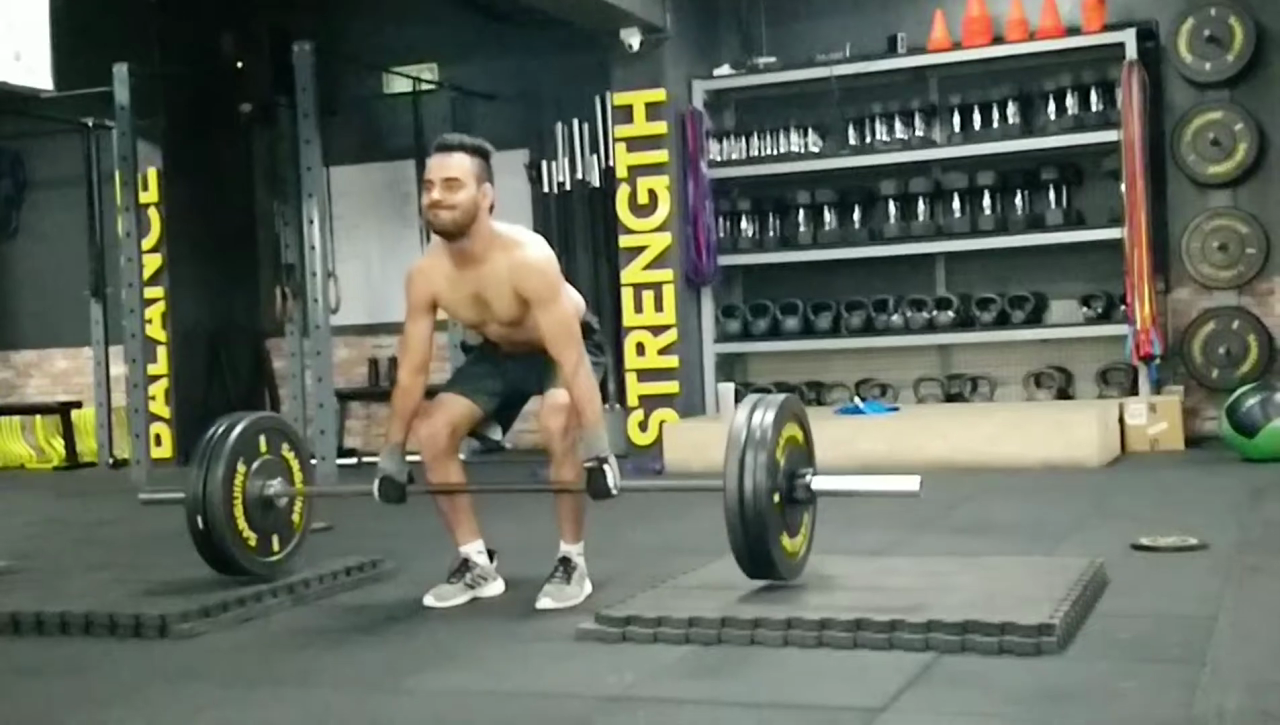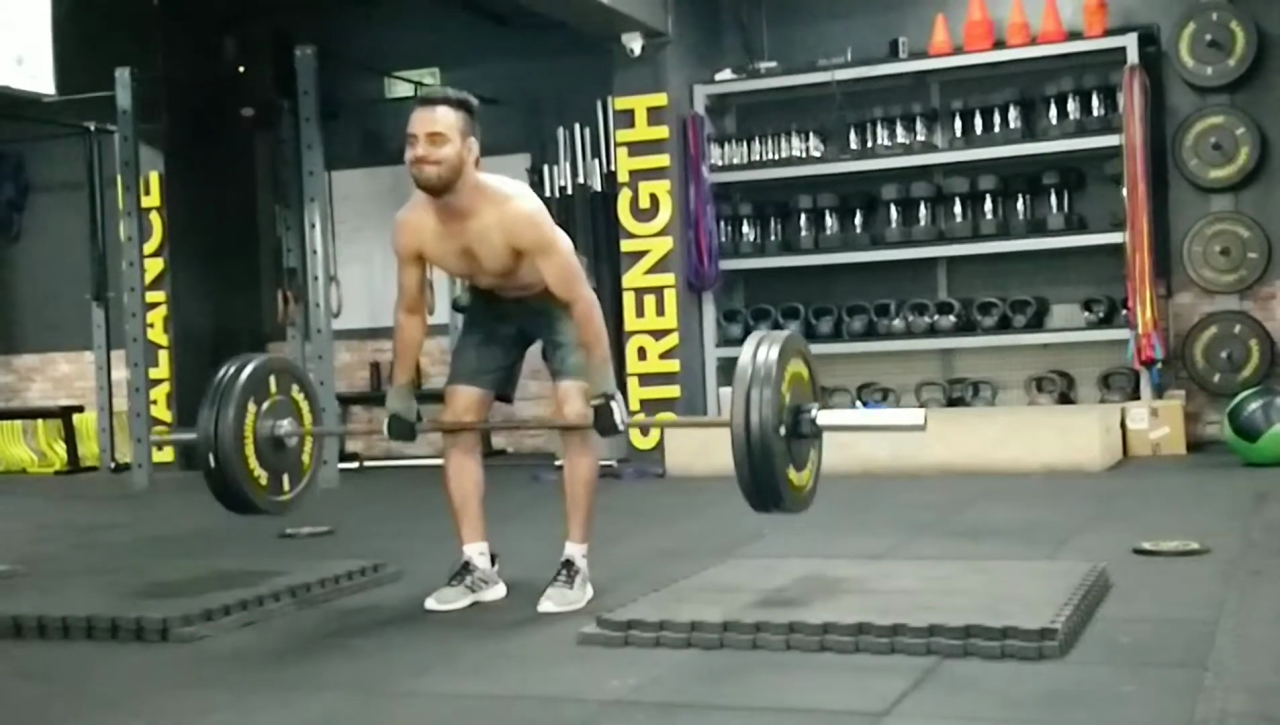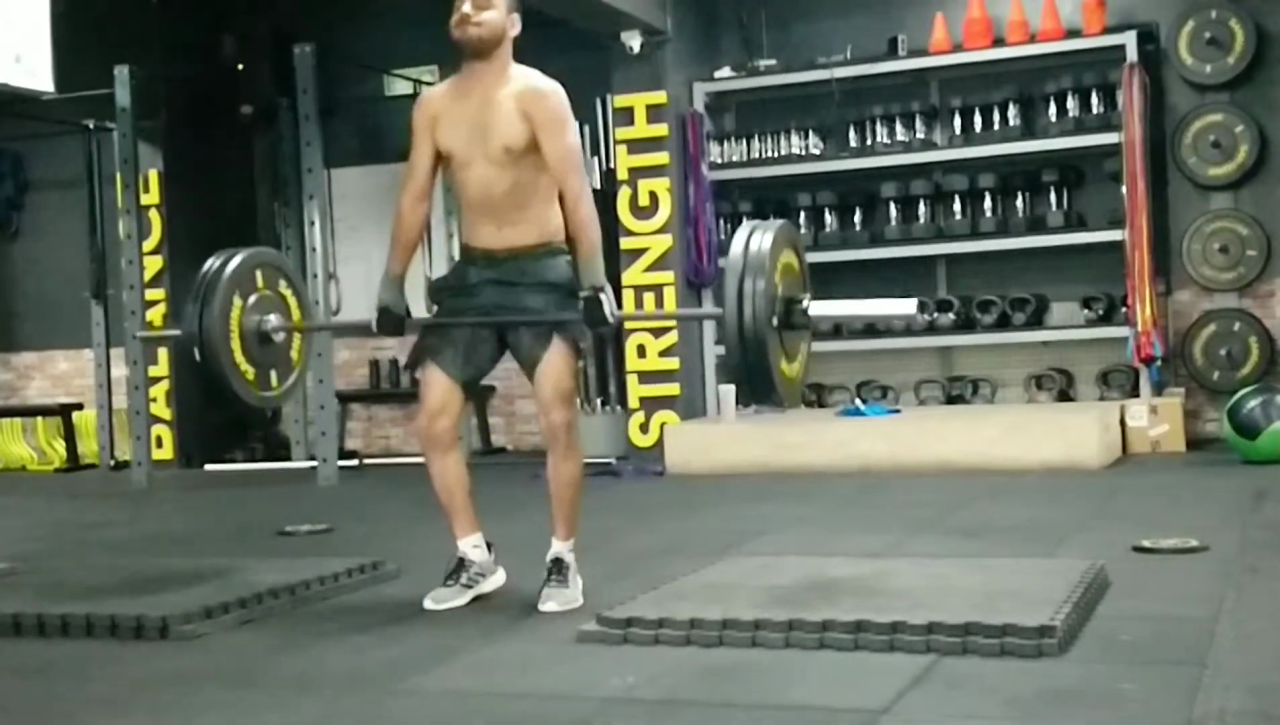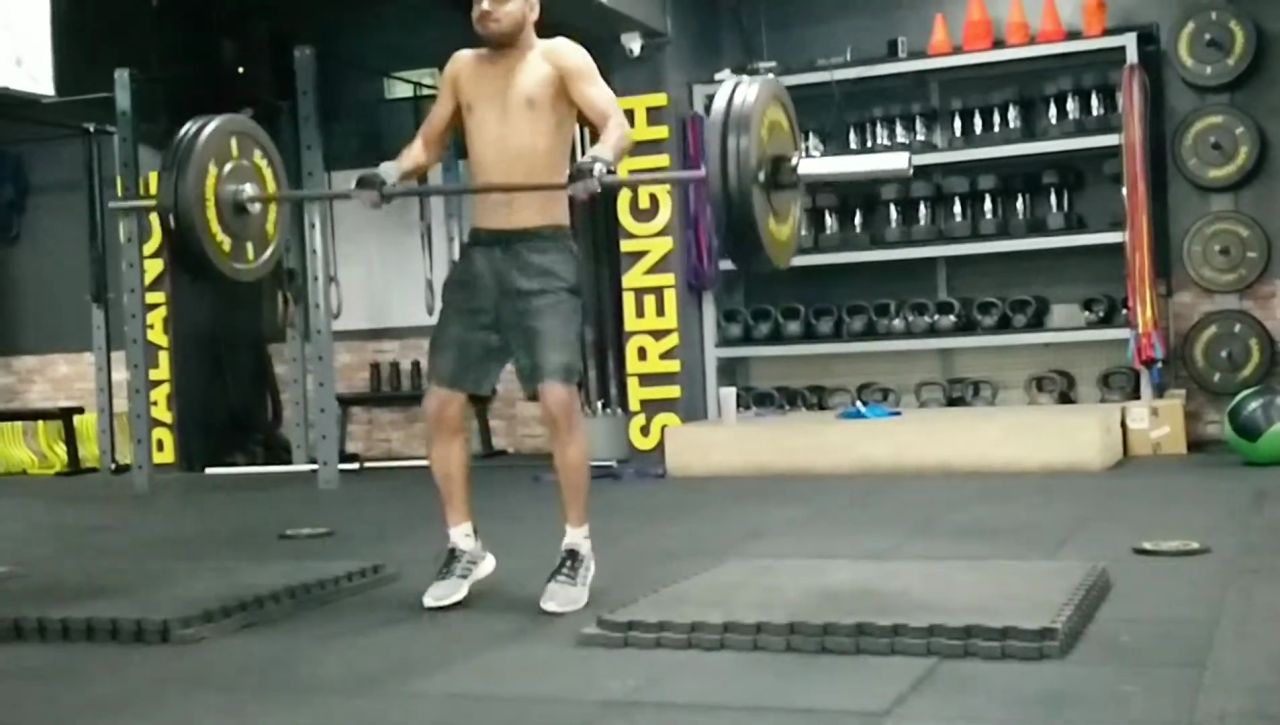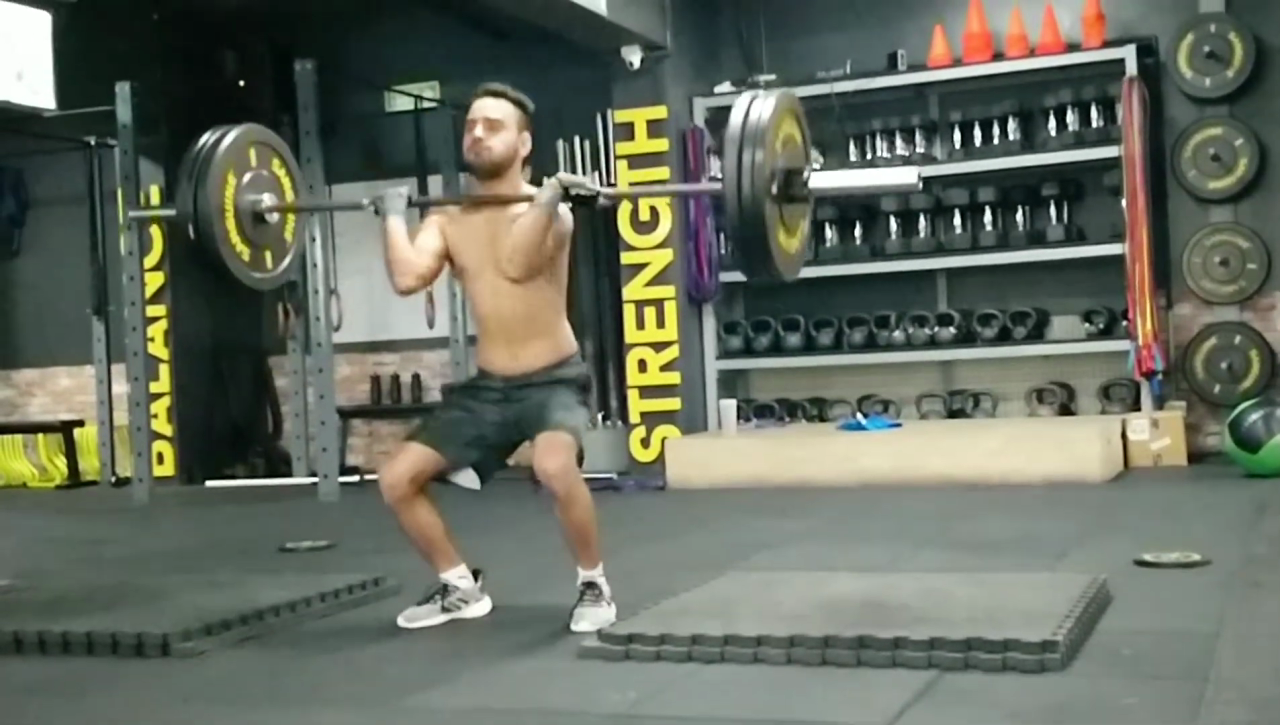
dt=1s
person 1, frame 1
left shoulder: (529, 259)
right shoulder: (425, 274)
left elbow: (570, 360)
right elbow: (411, 370)
left wrist: (598, 449)
right wrist: (391, 456)
left hip: (567, 346)
right hip: (499, 353)
left knee: (557, 423)
right knee: (431, 432)
left ankle: (571, 562)
right ankle: (477, 563)
person 1, frame 2
left shoulder: (516, 210)
right shoulder: (411, 224)
left elbow: (580, 300)
right elbow: (409, 310)
left wrist: (604, 389)
right wrist: (400, 397)
left hip: (558, 298)
right hip: (490, 305)
left knee: (574, 415)
right knee: (457, 423)
left ankle: (574, 565)
right ankle: (479, 566)
person 1, frame 3
left shoulder: (537, 93)
right shoulder: (433, 104)
left elbow: (574, 191)
right elbow: (414, 198)
left wrist: (595, 282)
right wrist: (392, 287)
left hip: (540, 271)
right hip: (470, 274)
left knee: (557, 417)
right knee: (434, 420)
left ankle: (562, 561)
right ankle: (474, 558)
person 1, frame 4
left shoulder: (560, 57)
right shoulder: (462, 67)
left elbow: (616, 122)
right elbow: (429, 141)
left wrist: (597, 161)
right wrist: (389, 173)
left hip: (542, 252)
right hip: (478, 253)
left knee: (558, 400)
right knee: (442, 407)
left ankle: (576, 549)
right ankle: (464, 547)
person 1, frame 5
left shoulder: (550, 211)
right shoulder: (446, 219)
left elbow: (516, 266)
right elbow: (407, 277)
left wrist: (552, 195)
right wrist: (394, 212)
left hip: (552, 381)
right hip: (486, 387)
left knee: (554, 465)
right knee: (396, 479)
left ankle: (593, 584)
right ankle: (460, 584)
